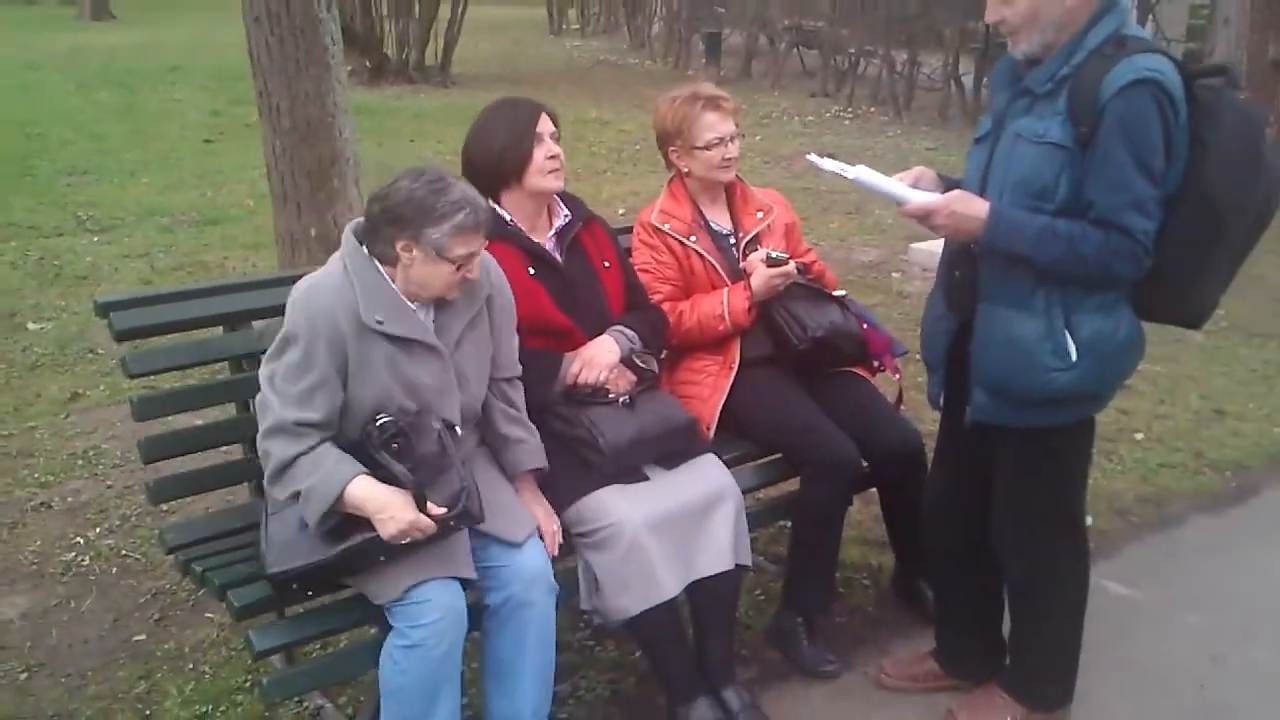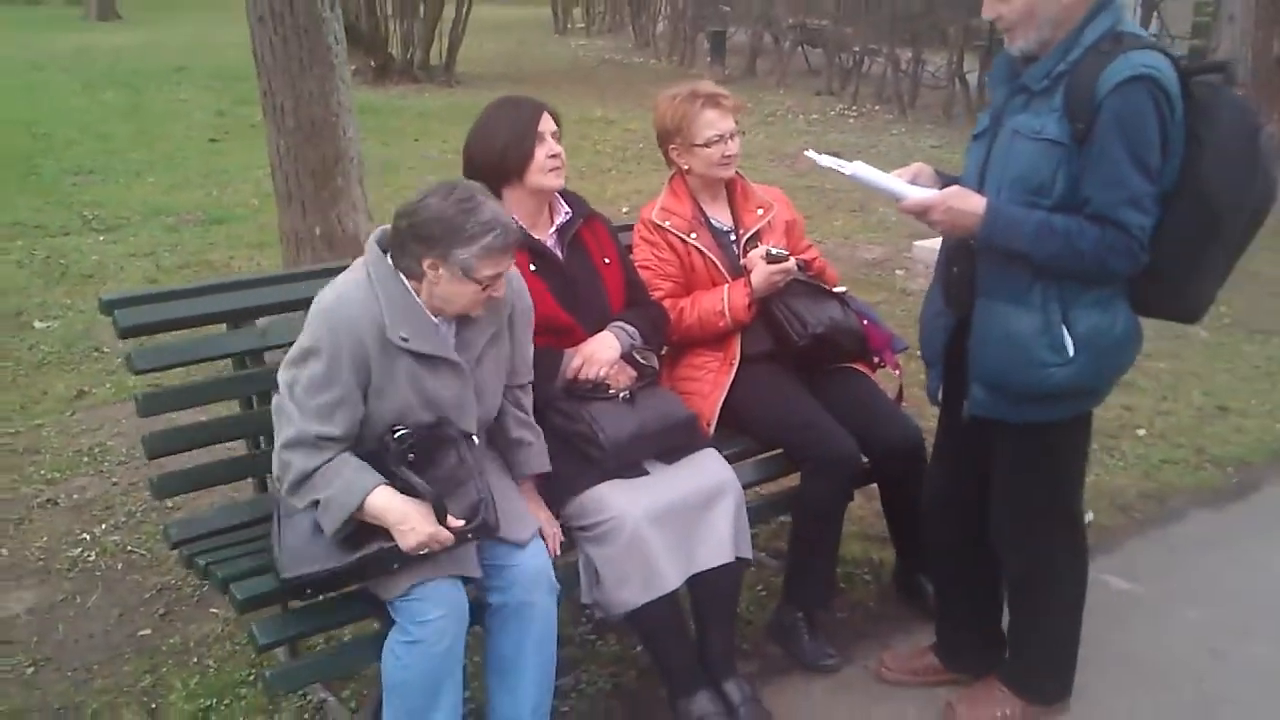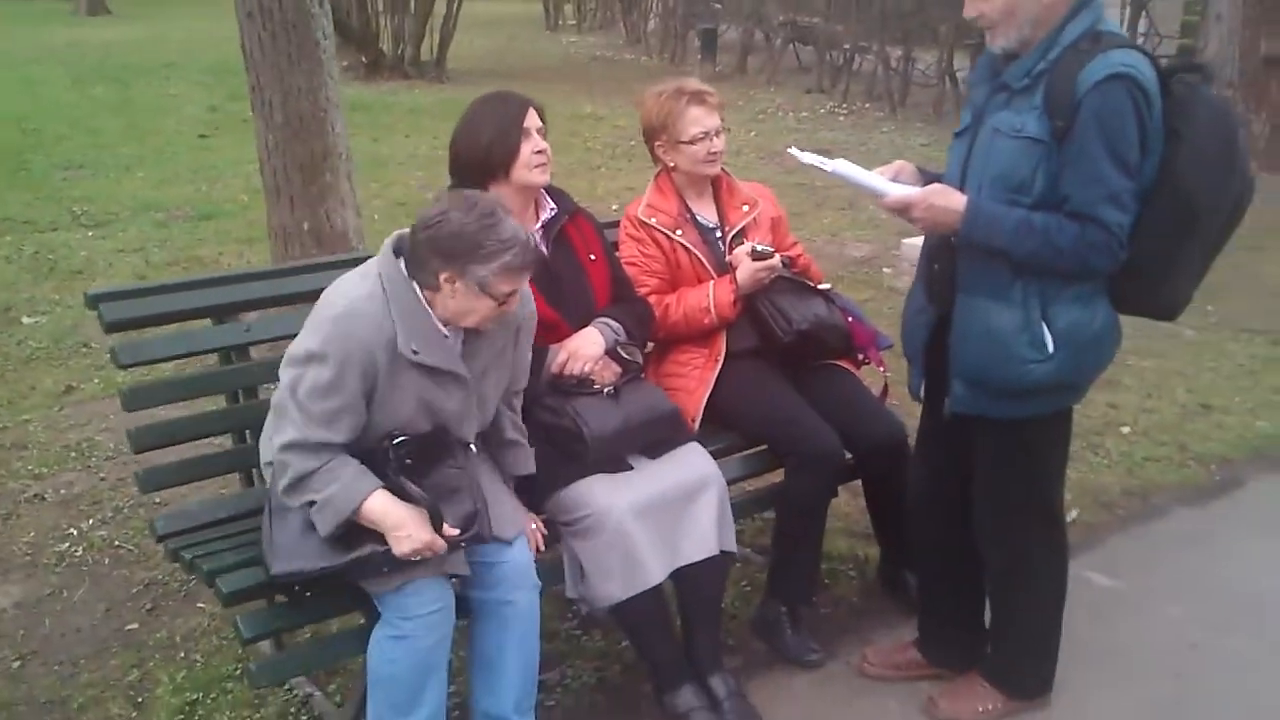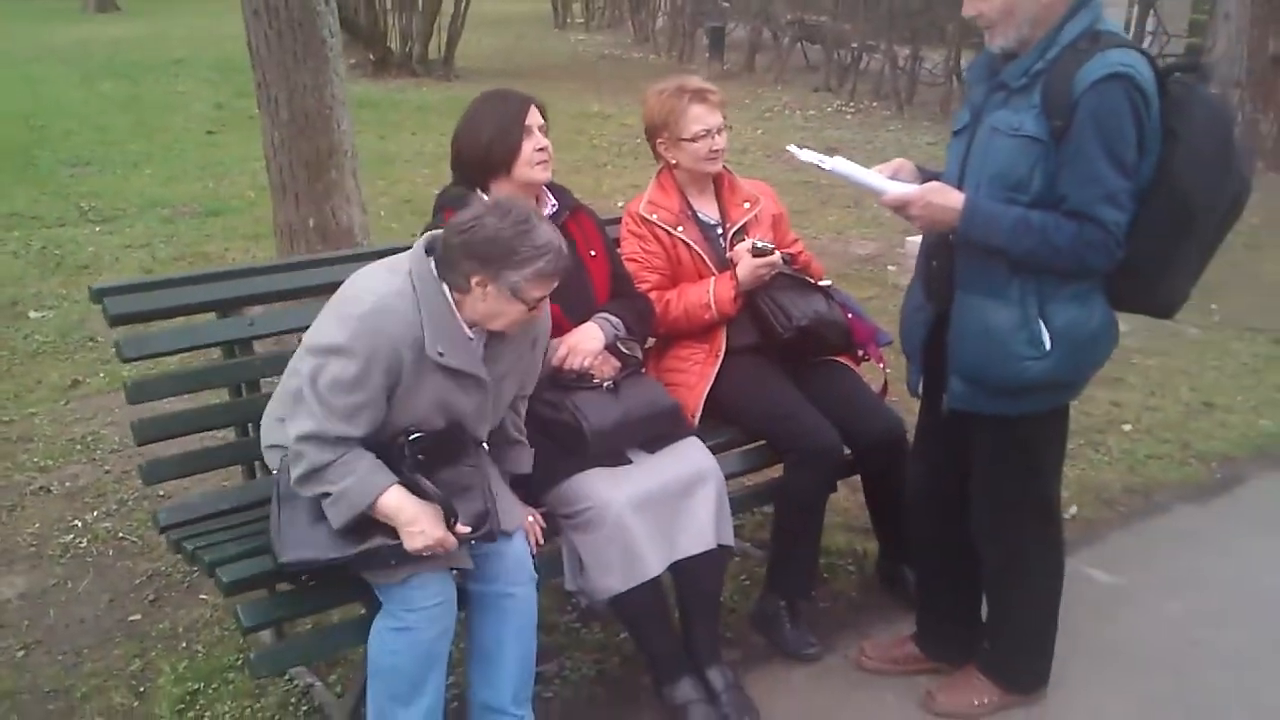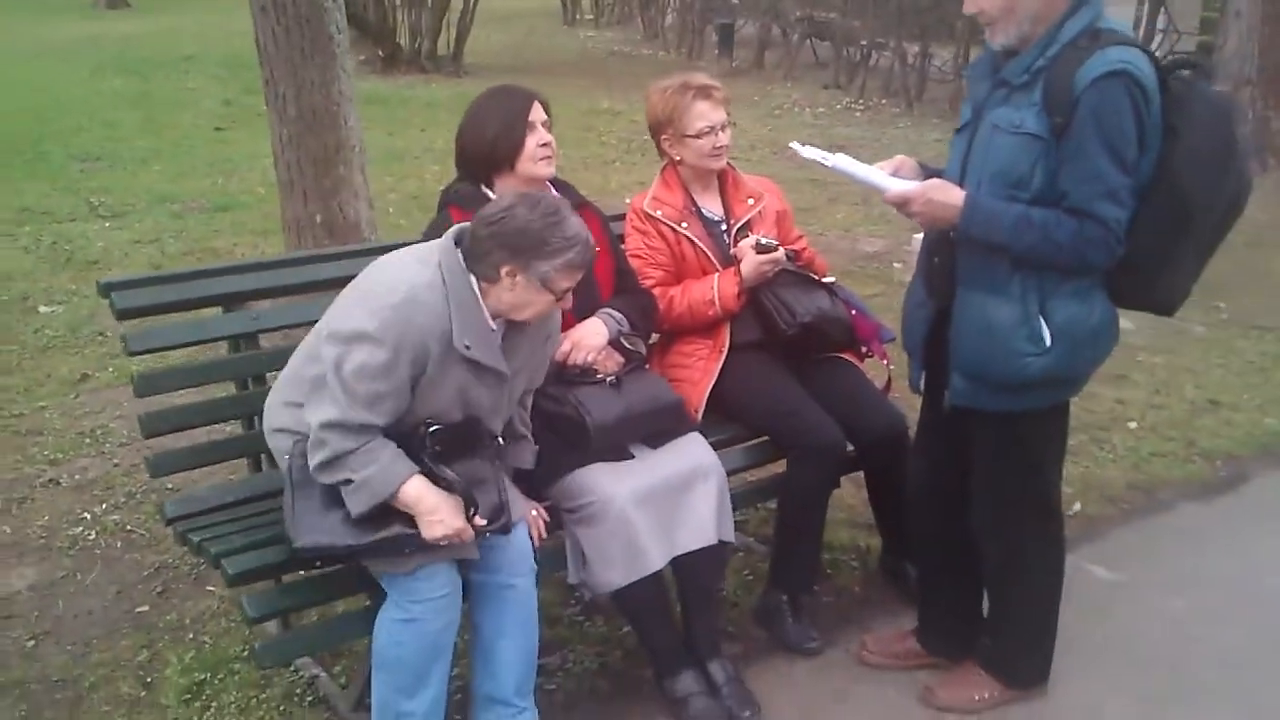
dt=0.1s
person 1, frame 1
left shoulder: (1131, 87)
right shoulder: (1024, 73)
left elbow: (1122, 249)
left wrist: (990, 224)
right wrist: (948, 189)
left hip: (1048, 358)
right hip: (980, 342)
left knee: (1035, 531)
right knee: (954, 508)
right ankle: (966, 651)
person 1, frame 2
left shoulder: (1127, 83)
right shoulder: (1023, 69)
left elbow: (1119, 244)
left wrist: (988, 220)
right wrist: (945, 185)
left hip: (1045, 352)
right hip: (979, 337)
left knee: (1034, 525)
right knee: (955, 503)
right ankle: (966, 644)
person 1, frame 3
left shoulder: (1106, 82)
right shoulder: (1005, 67)
left elbow: (1098, 241)
left wrist: (968, 217)
right wrist: (926, 182)
left hip: (1026, 349)
right hip: (961, 333)
left knee: (1015, 520)
right knee: (939, 499)
right ankle: (948, 639)
person 1, frame 4
left shoulder: (1105, 81)
right shoulder: (1004, 67)
left elbow: (1095, 239)
left wrist: (967, 215)
right wrist: (927, 181)
left hip: (1023, 346)
right hip: (958, 331)
left knee: (1012, 517)
right knee: (937, 495)
right ankle: (945, 635)
person 1, frame 5
left shoulder: (1105, 79)
right shoulder: (1006, 64)
left elbow: (1095, 235)
left wrist: (967, 211)
right wrist: (929, 177)
left hip: (1024, 343)
right hip: (960, 327)
left knee: (1012, 512)
right knee: (938, 490)
left ankle: (1011, 663)
right ankle: (946, 630)
person 2, frame 1
left shoulder: (586, 227)
left elbow: (650, 315)
left wrist: (616, 341)
right wrist: (570, 369)
left hip: (616, 401)
right hip: (533, 420)
left knee: (715, 488)
right knee: (622, 519)
person 2, frame 2
left shoulder: (588, 224)
left elbow: (650, 310)
left wrist: (616, 337)
right wrist: (570, 364)
left hip: (617, 398)
right hip: (533, 417)
left knee: (714, 482)
right knee: (623, 512)
left ankle: (723, 668)
person 2, frame 3
left shoulder: (573, 221)
left elbow: (636, 306)
left wrist: (602, 332)
right wrist: (556, 360)
left hip: (602, 393)
right hip: (519, 412)
left knee: (698, 476)
right knee: (607, 506)
left ankle: (708, 663)
person 2, frame 4
left shoulder: (573, 215)
left elbow: (635, 302)
left wrist: (603, 327)
right wrist: (554, 353)
left hip: (604, 386)
left knee: (698, 469)
right knee: (608, 500)
left ankle: (707, 656)
person 2, frame 5
left shoulder: (577, 210)
right shoulder: (457, 233)
left elbow: (639, 298)
left wrist: (606, 323)
right wrist: (558, 348)
left hip: (605, 379)
right hip: (523, 401)
left knee: (699, 464)
right knee: (610, 494)
left ankle: (708, 650)
right ankle: (673, 667)
person 3, frame 1
left shoulder: (770, 206)
right shoulder: (657, 229)
left elbow: (815, 273)
right elbow: (666, 323)
left wrist: (795, 279)
right wrist: (747, 293)
right hip: (725, 368)
left knee: (901, 443)
right knee: (835, 457)
left ankle: (916, 572)
right ankle: (798, 617)
person 3, frame 2
left shoulder: (771, 203)
right shoulder: (658, 227)
left elbow: (816, 270)
right elbow: (666, 319)
left wrist: (795, 276)
right wrist: (748, 291)
right hip: (727, 364)
left knee: (902, 438)
right knee: (835, 452)
left ankle: (917, 568)
right ankle: (799, 612)
person 3, frame 3
left shoulder: (757, 199)
right shoulder: (644, 223)
left elbow: (801, 266)
right elbow: (652, 315)
left wrist: (779, 273)
right wrist: (733, 286)
right hip: (711, 360)
left knee: (885, 434)
right knee: (818, 448)
left ankle: (900, 563)
right ankle: (782, 607)
person 3, frame 4
left shoulder: (758, 197)
right shoulder: (646, 220)
left elbow: (802, 264)
right elbow: (653, 311)
left wrist: (780, 270)
right wrist: (734, 284)
right hip: (712, 357)
left knee: (884, 430)
right knee: (818, 444)
left ankle: (900, 558)
right ankle: (781, 601)
person 3, frame 5
left shoulder: (763, 193)
right shoulder: (650, 216)
left elbow: (805, 259)
right elbow: (657, 308)
left wrist: (785, 268)
right wrist: (738, 280)
right hip: (715, 353)
left knee: (886, 426)
right knee: (821, 440)
left ankle: (902, 553)
right ankle: (784, 595)
person 4, frame 1
left shoulder: (483, 280)
right shoulder: (323, 306)
left elbow: (502, 388)
right elbow: (289, 443)
left wrist: (526, 487)
right wrist: (373, 499)
left hip: (459, 467)
right hip: (360, 495)
left knee: (529, 575)
right knee: (434, 605)
person 4, frame 2
left shoulder: (502, 294)
right shoulder: (345, 315)
left elbow: (512, 398)
right elbow: (304, 452)
left wrist: (525, 489)
right wrist: (395, 510)
right hip: (364, 484)
left knee: (529, 572)
right knee: (433, 601)
person 4, frame 3
left shoulder: (510, 305)
right shoulder: (353, 320)
left elbow: (503, 403)
right elbow: (301, 455)
left wrist: (508, 494)
right wrist: (390, 515)
right hip: (353, 486)
left knee: (513, 569)
right knee: (421, 597)
person 4, frame 4
left shoulder: (522, 316)
right shoulder: (377, 315)
left elbow: (506, 408)
right elbow: (318, 445)
left wrist: (507, 495)
right wrist: (402, 510)
right hip: (325, 460)
left knee: (508, 561)
right knee: (422, 588)
person 4, frame 5
left shoulder: (534, 309)
right shoulder: (406, 304)
left elbow: (513, 402)
right elbow: (340, 436)
left wrist: (510, 489)
right wrist: (423, 501)
right hip: (335, 447)
left knee: (509, 554)
right knee: (428, 580)
